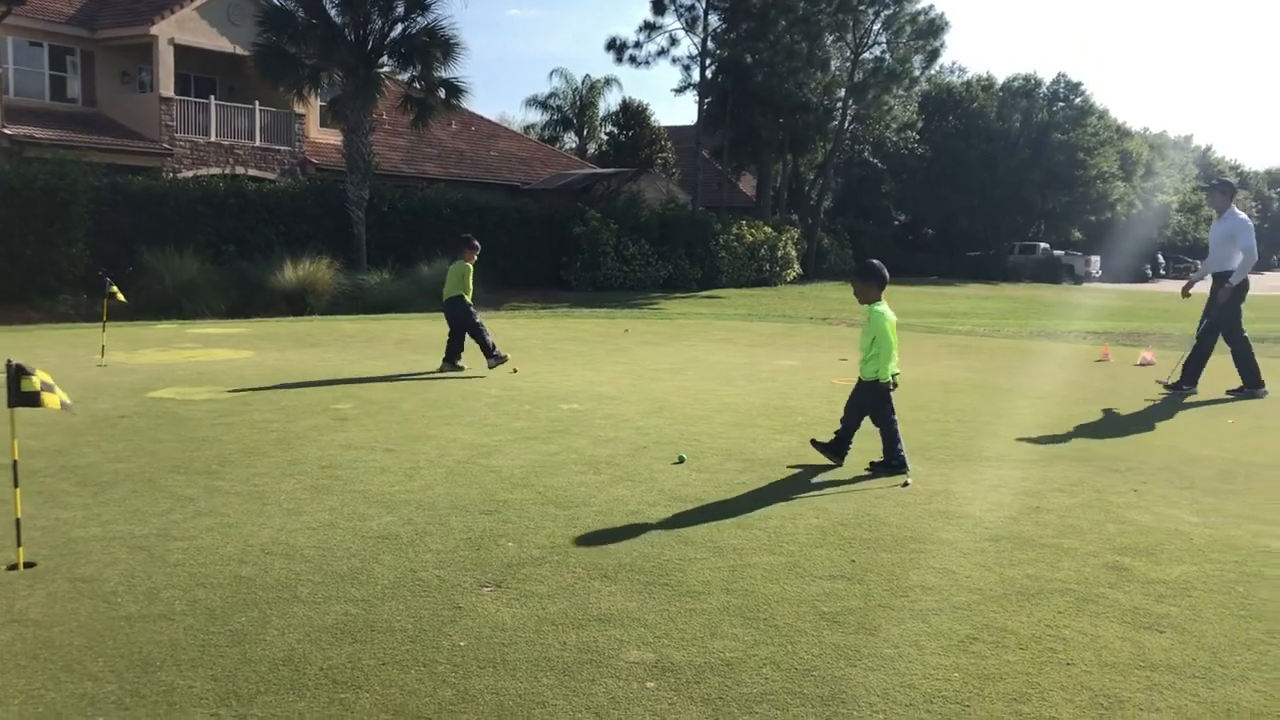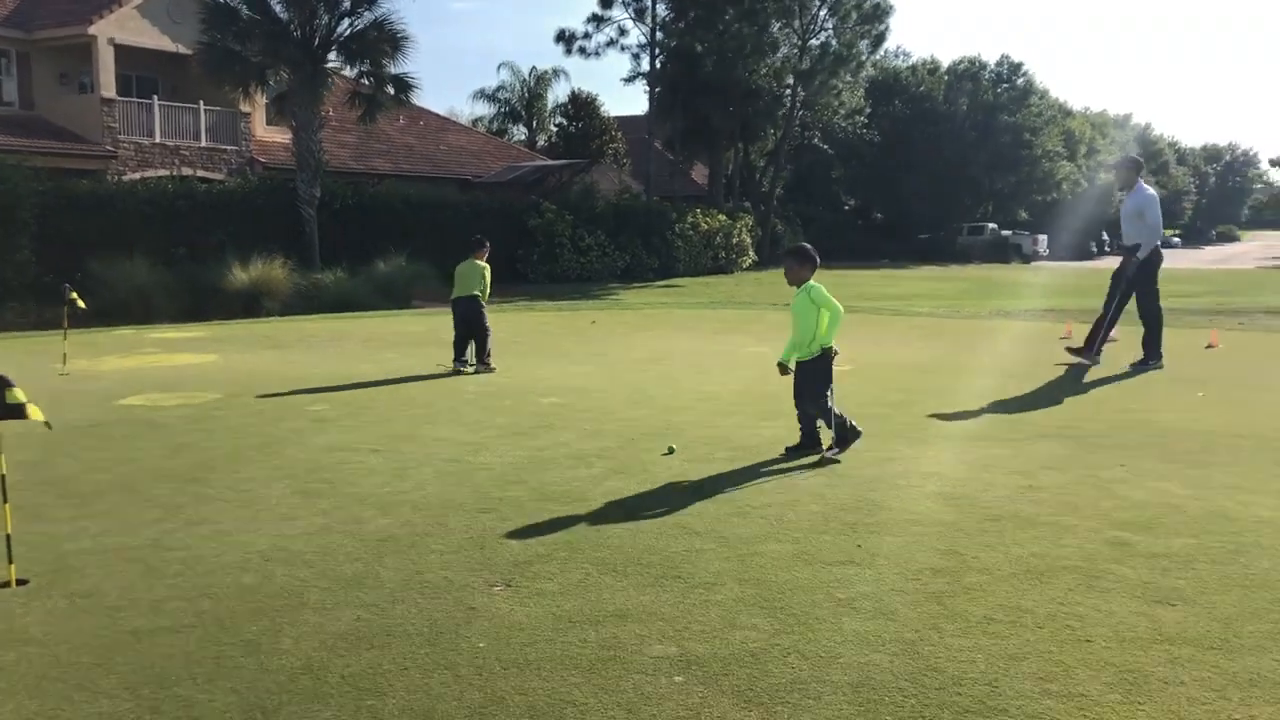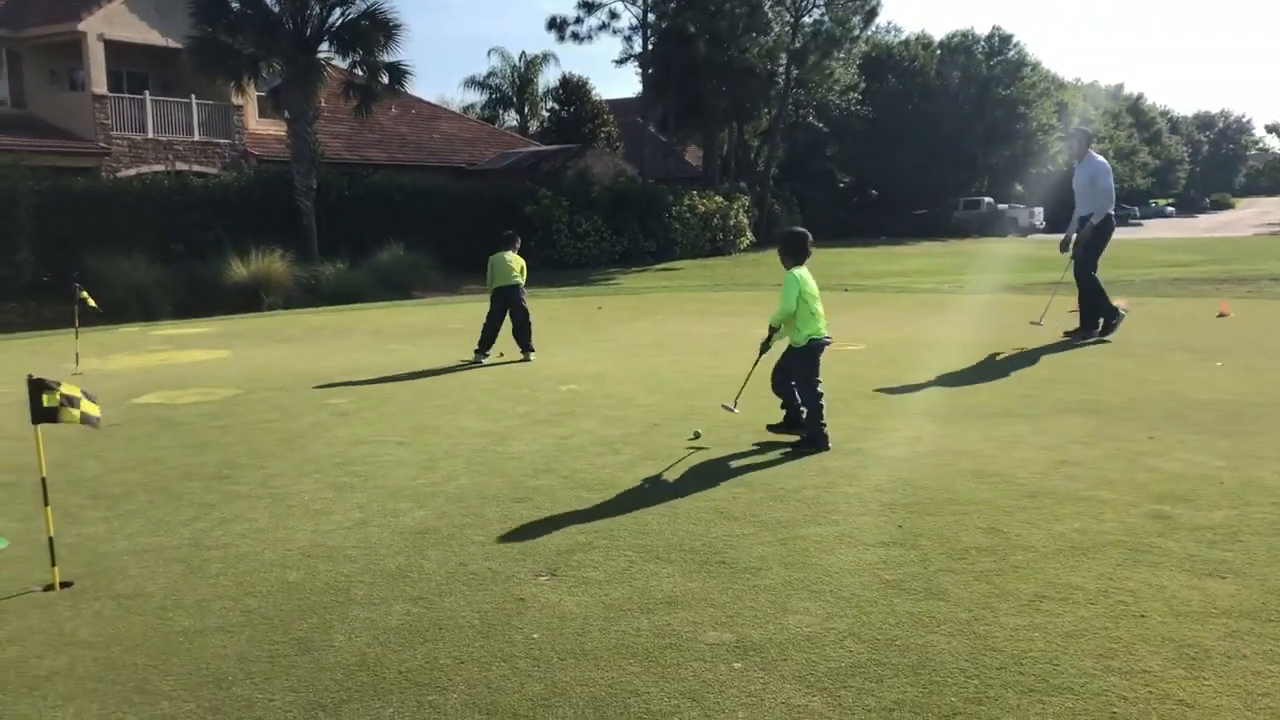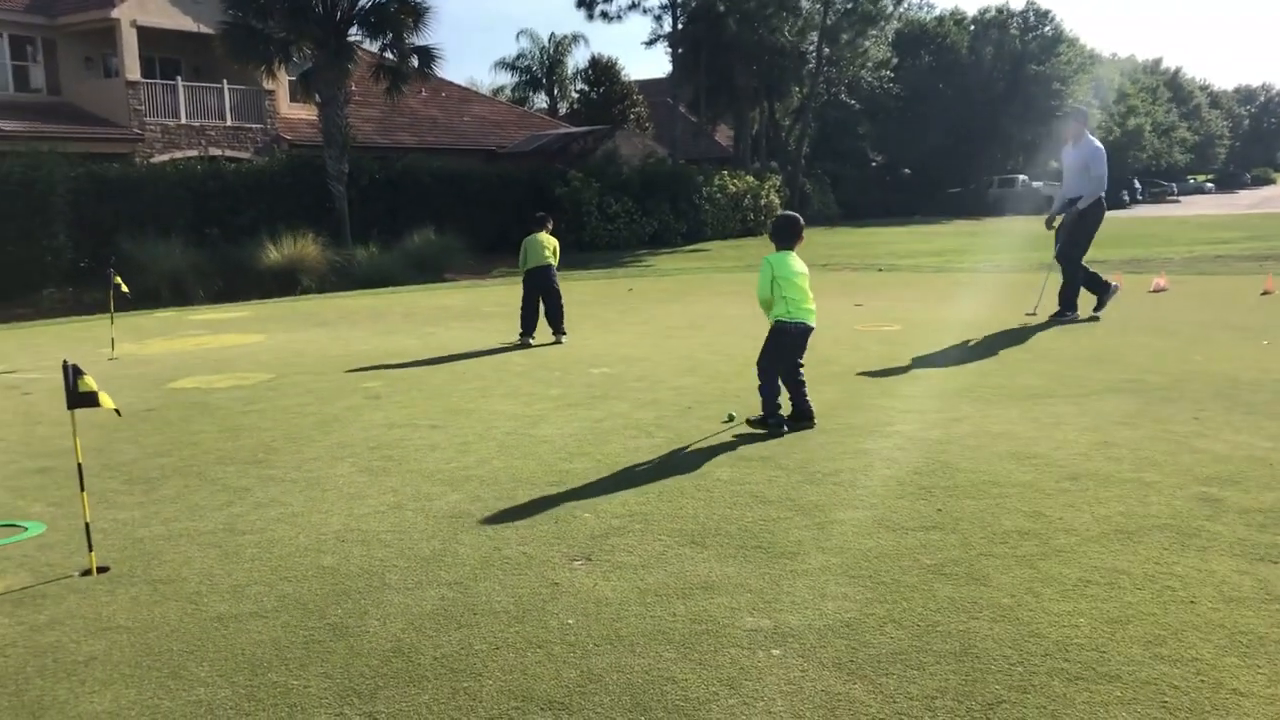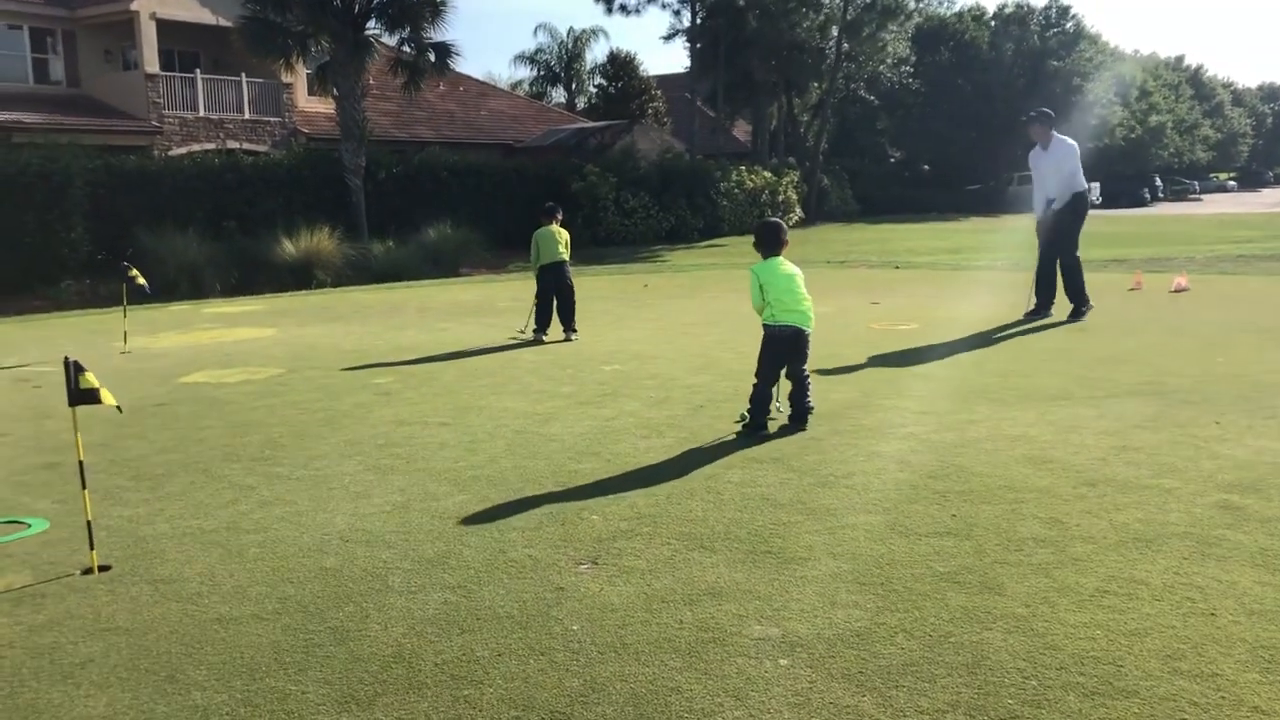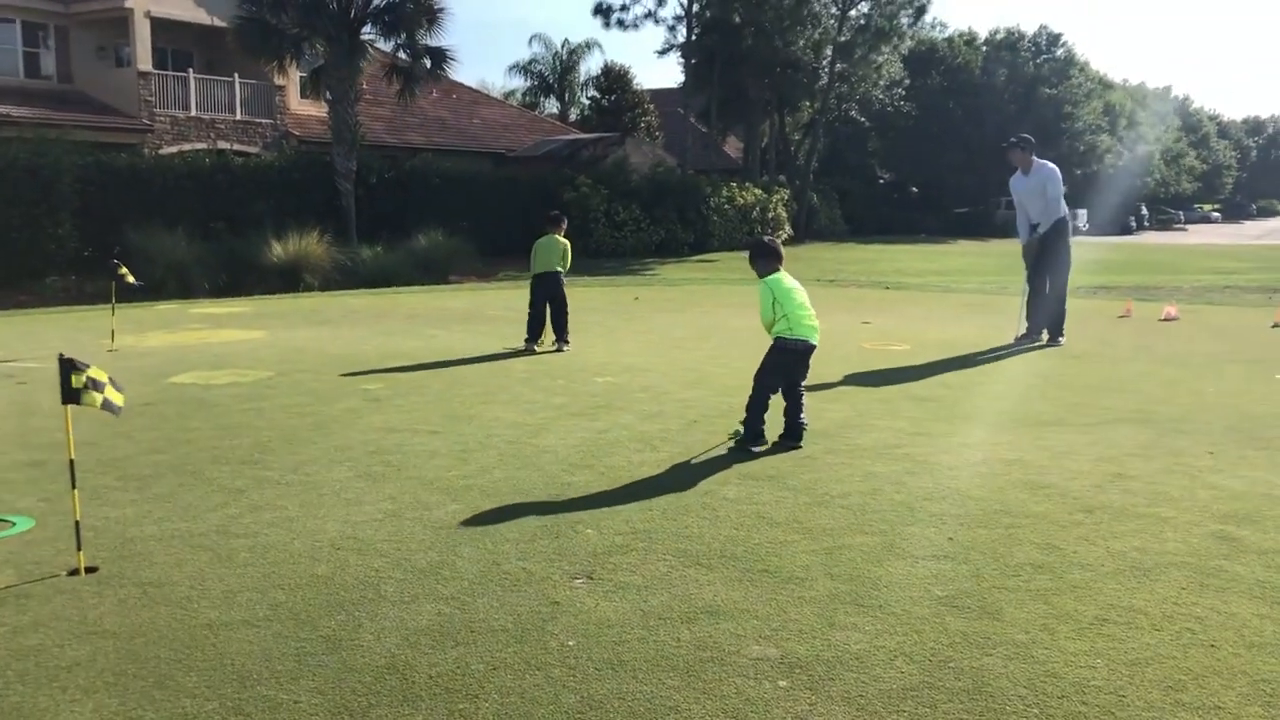
dt=0.5s
person 1, frame 1
left shoulder: (877, 314)
right shoulder: (884, 311)
left elbow: (887, 347)
right elbow: (890, 345)
left wrist: (885, 377)
right wrist: (892, 373)
left hip: (875, 378)
right hip: (870, 377)
left knee: (885, 420)
right knee: (852, 412)
left ankle: (896, 462)
right ankle: (837, 448)
person 1, frame 2
left shoulder: (814, 290)
right shoulder: (798, 297)
left elbow: (837, 311)
left wrist: (827, 341)
right wrist: (784, 358)
left hip: (819, 355)
right hip: (802, 357)
left knee: (817, 401)
right knee: (802, 401)
left ankle: (846, 431)
right ankle: (809, 442)
person 1, frame 3
left shoulder: (793, 276)
right shoulder: (802, 275)
left elbow: (787, 308)
left wrist: (773, 323)
right wrist: (772, 337)
left hip: (808, 341)
right hip: (801, 341)
left knee: (808, 388)
right knee: (780, 377)
left ankle: (817, 437)
right ankle: (794, 421)
person 1, frame 4
left shoulder: (770, 262)
right shoulder: (801, 265)
left elbow: (764, 296)
left wrist: (770, 313)
left hip: (785, 324)
right hip: (806, 323)
left knee: (767, 369)
right knee: (793, 369)
left ankle: (773, 419)
right ankle: (803, 414)
person 1, frame 5
left shoulder: (757, 271)
right shoulder: (795, 270)
left elbow: (758, 305)
right elbow: (799, 299)
left hip: (776, 330)
right hip: (802, 328)
left knee: (765, 377)
right knee: (799, 374)
left ankle: (757, 422)
right ankle: (799, 417)
person 1, frame 6
left shoulder: (768, 283)
right shoulder: (794, 283)
left elbow: (767, 317)
left wrist: (774, 333)
left hip: (787, 341)
right hip: (808, 341)
left knee: (763, 384)
right knee: (794, 388)
left ankle: (753, 434)
right ankle: (793, 434)
person 2, frame 1
left shoulder: (1240, 221)
right shoulder: (1219, 221)
left elbow: (1250, 257)
left wrist: (1230, 285)
right wrist: (1194, 279)
left hip: (1232, 283)
right hip: (1223, 282)
left knee: (1207, 332)
right knee: (1233, 334)
left ankle: (1188, 381)
right ankle: (1253, 384)
person 2, frame 2
left shoulder: (1147, 195)
right shoulder: (1129, 195)
left elbow: (1156, 231)
left wrist: (1137, 258)
left hip: (1146, 256)
right hip: (1132, 256)
left knee: (1148, 306)
right knee: (1113, 302)
left ankle: (1153, 357)
right ankle: (1092, 350)
person 2, frame 3
left shoulder: (1098, 165)
right shoulder: (1080, 167)
left elbow: (1108, 199)
left wrist: (1090, 226)
right wrist: (1069, 234)
left hip: (1099, 224)
right hip: (1086, 225)
left knee: (1083, 272)
right knee: (1081, 273)
left ankle: (1111, 314)
right ankle: (1089, 325)
person 2, frame 4
left shoulder: (1094, 148)
right shoulder: (1068, 149)
left elbow: (1099, 185)
left wrist: (1076, 209)
right wrist: (1054, 212)
left hip: (1090, 207)
right hip: (1074, 208)
left knee: (1072, 256)
right knee: (1061, 253)
left ankle: (1068, 307)
right ankle: (1103, 288)
person 2, frame 5
left shoulder: (1067, 147)
right shoulder: (1034, 155)
left elbow: (1070, 183)
right elbow: (1038, 188)
left wrist: (1051, 212)
right wrist: (1040, 218)
left hip: (1074, 201)
right hip: (1053, 205)
left knee: (1067, 252)
right knee: (1046, 255)
left ankle: (1081, 303)
right ankle: (1043, 305)
person 2, frame 6
left shoulder: (1049, 171)
right shoulder: (1015, 181)
left elbow: (1054, 206)
right elbow: (1021, 213)
left wrist: (1037, 236)
right wrist: (1025, 242)
left hip: (1057, 226)
right hip: (1035, 230)
left knee: (1057, 281)
right knee: (1035, 282)
left ankle: (1056, 331)
right ankle: (1035, 329)
